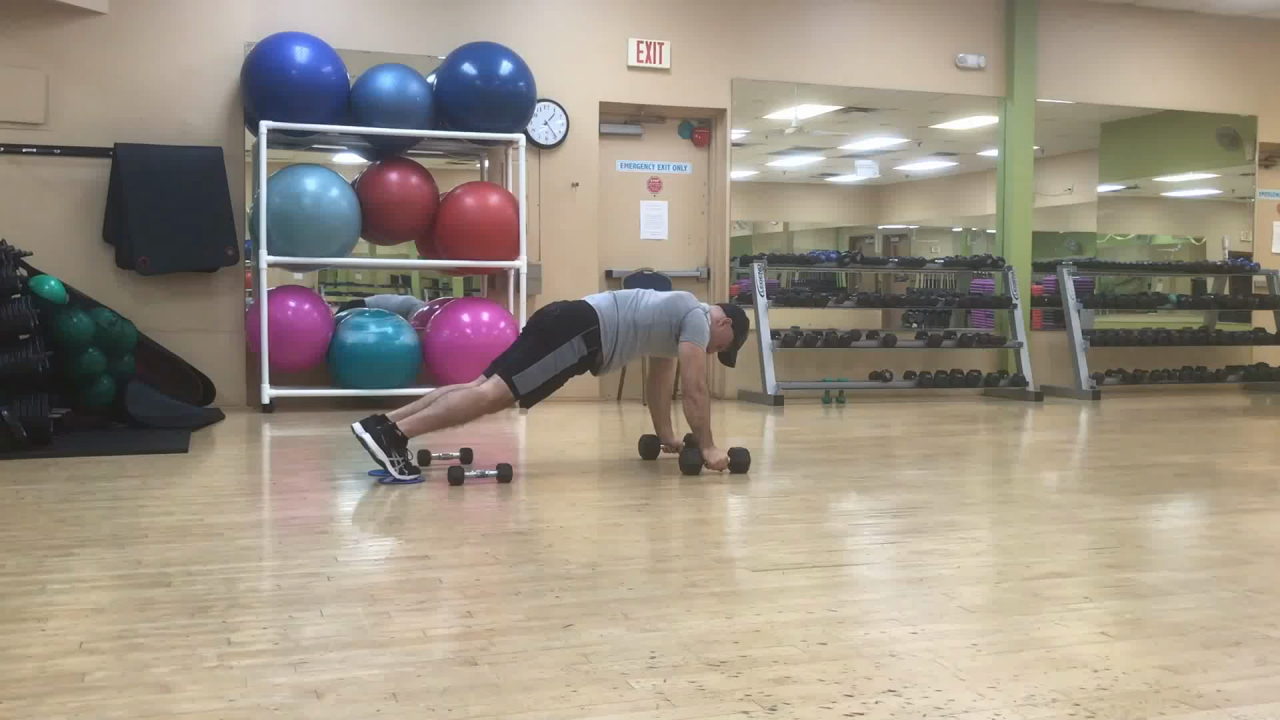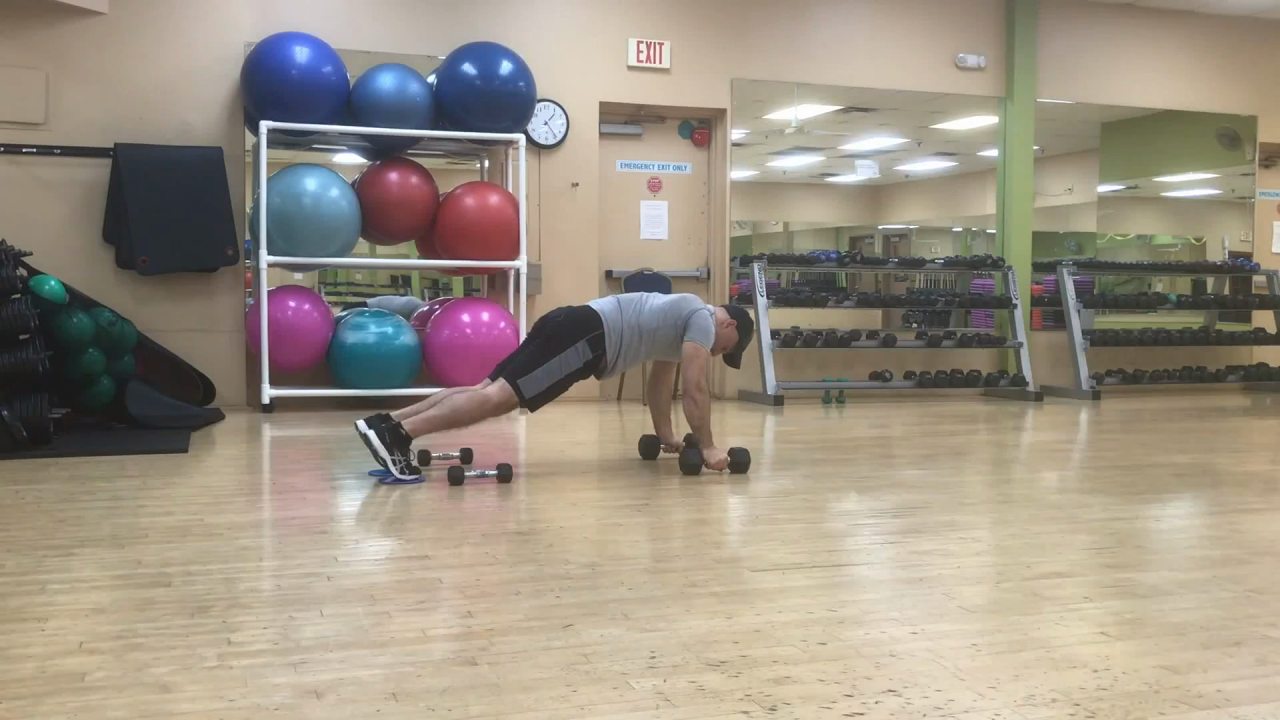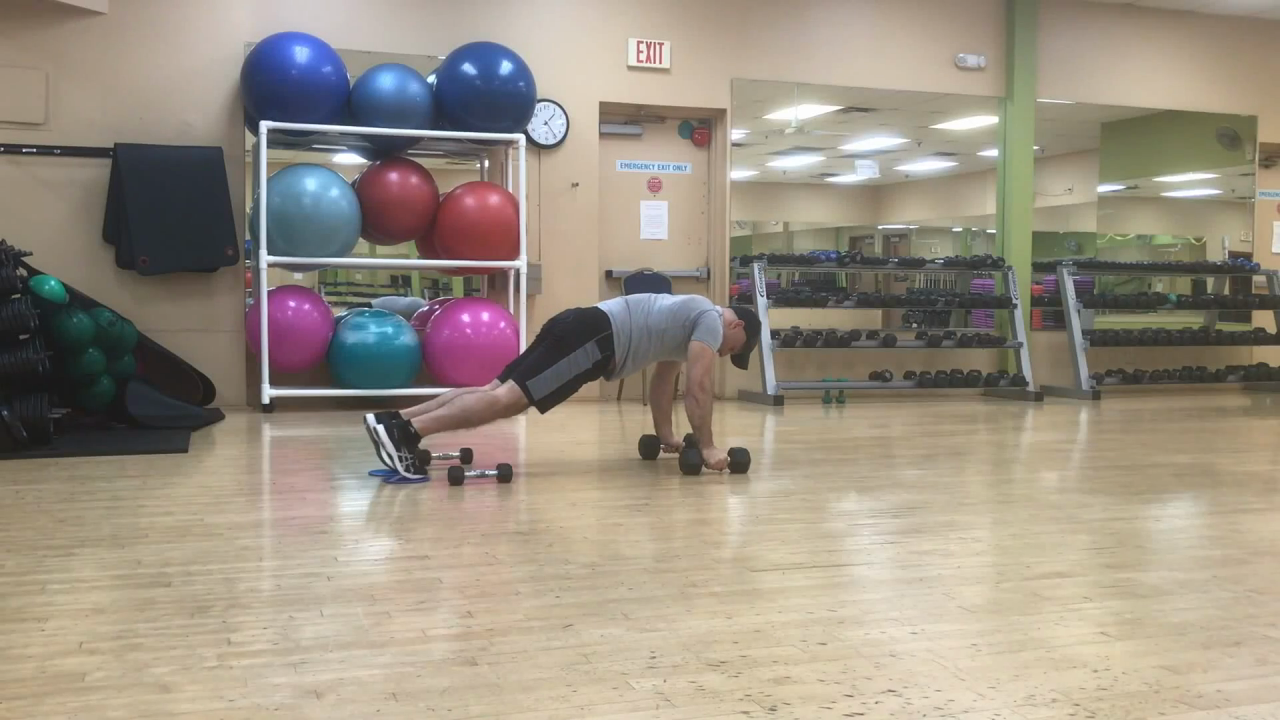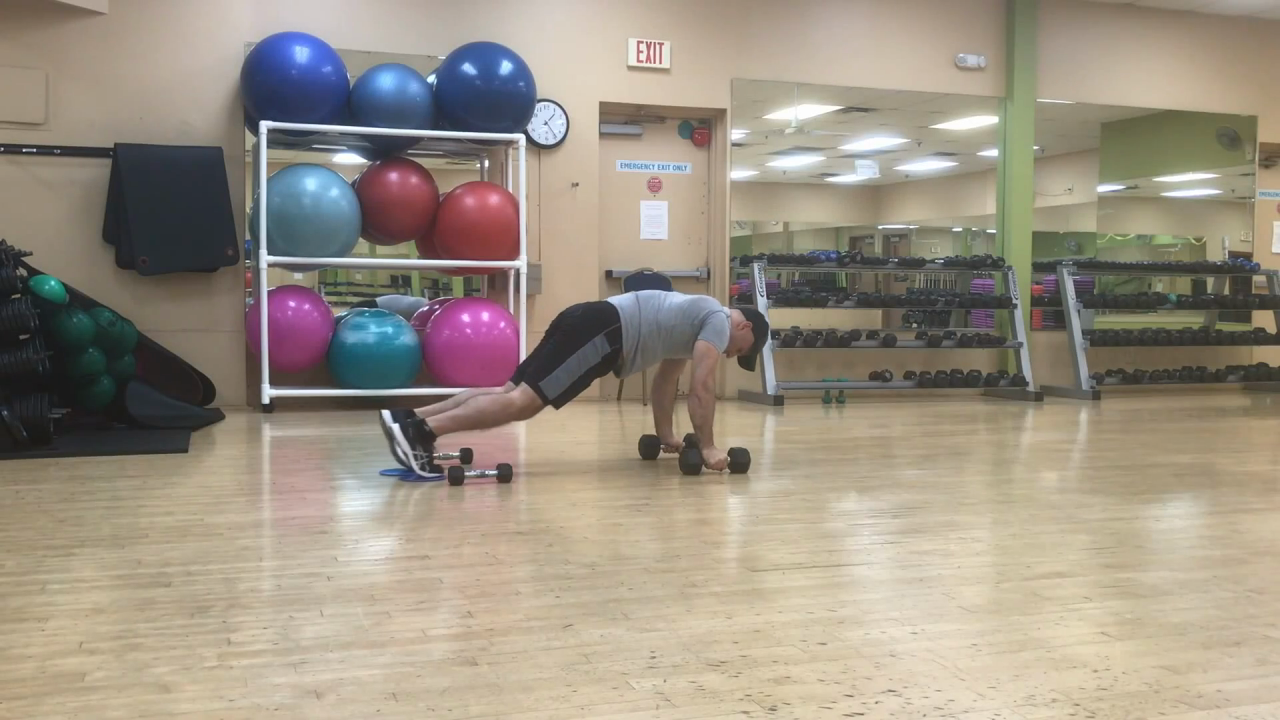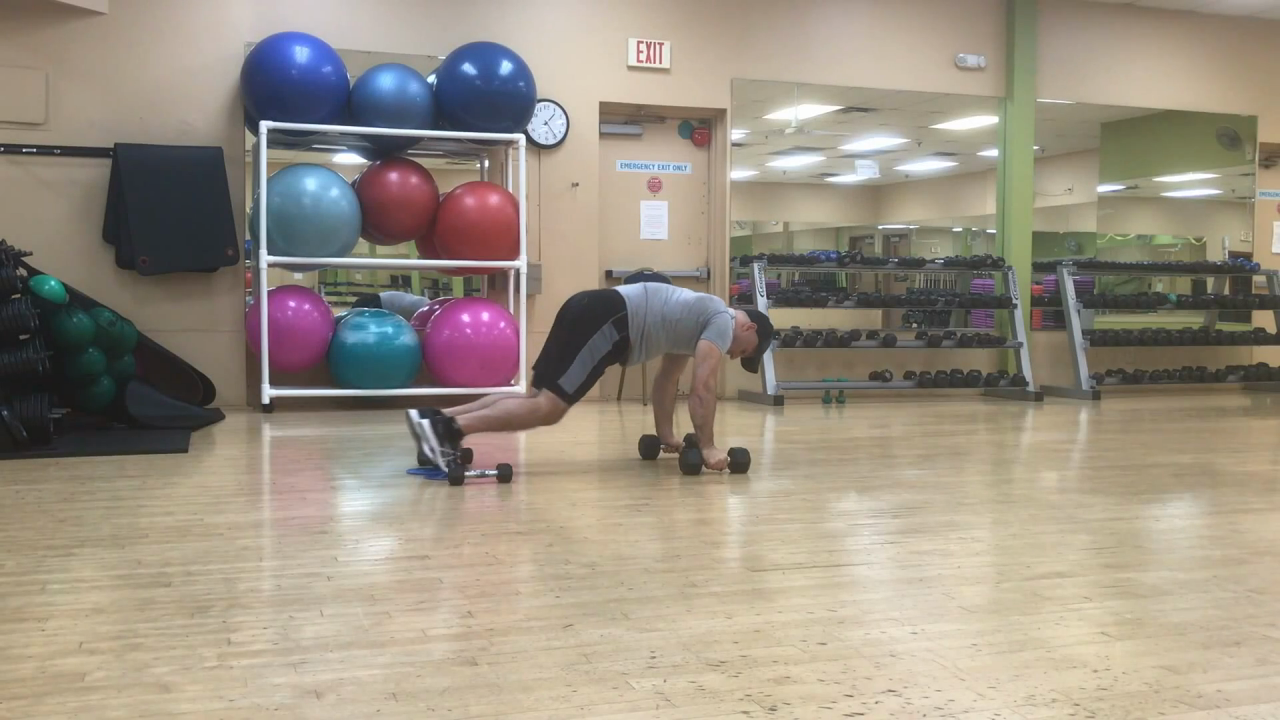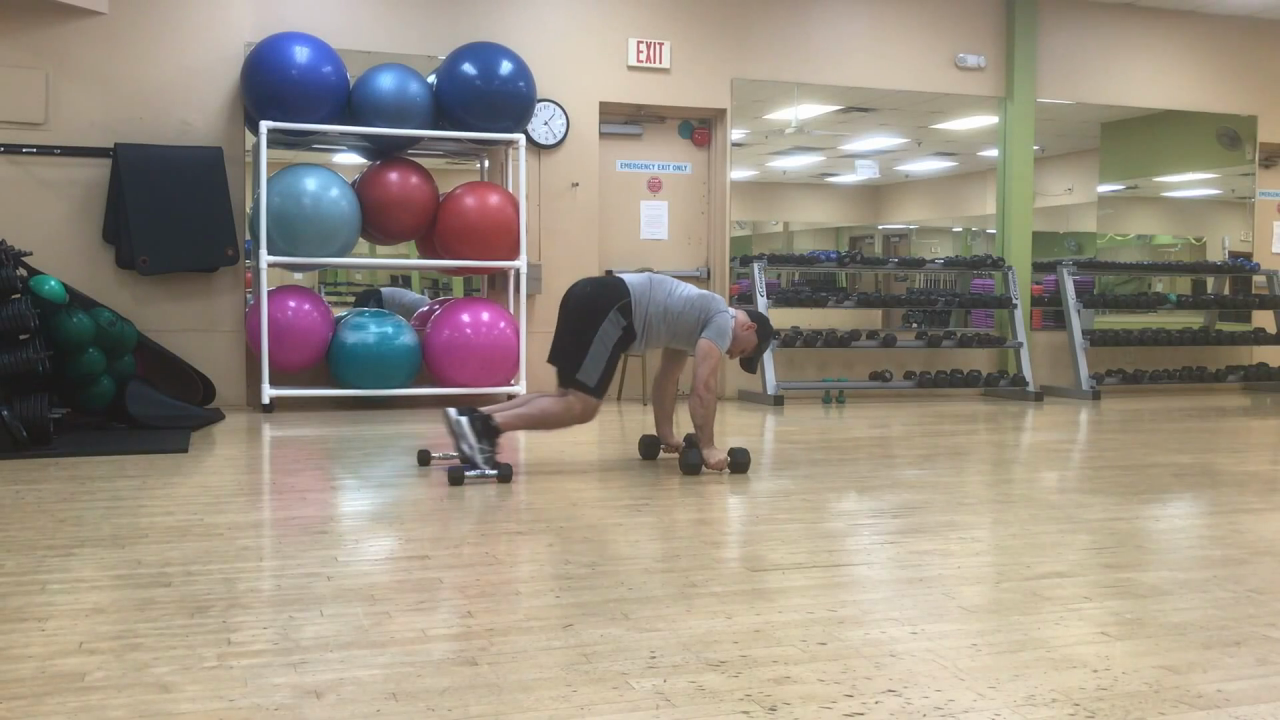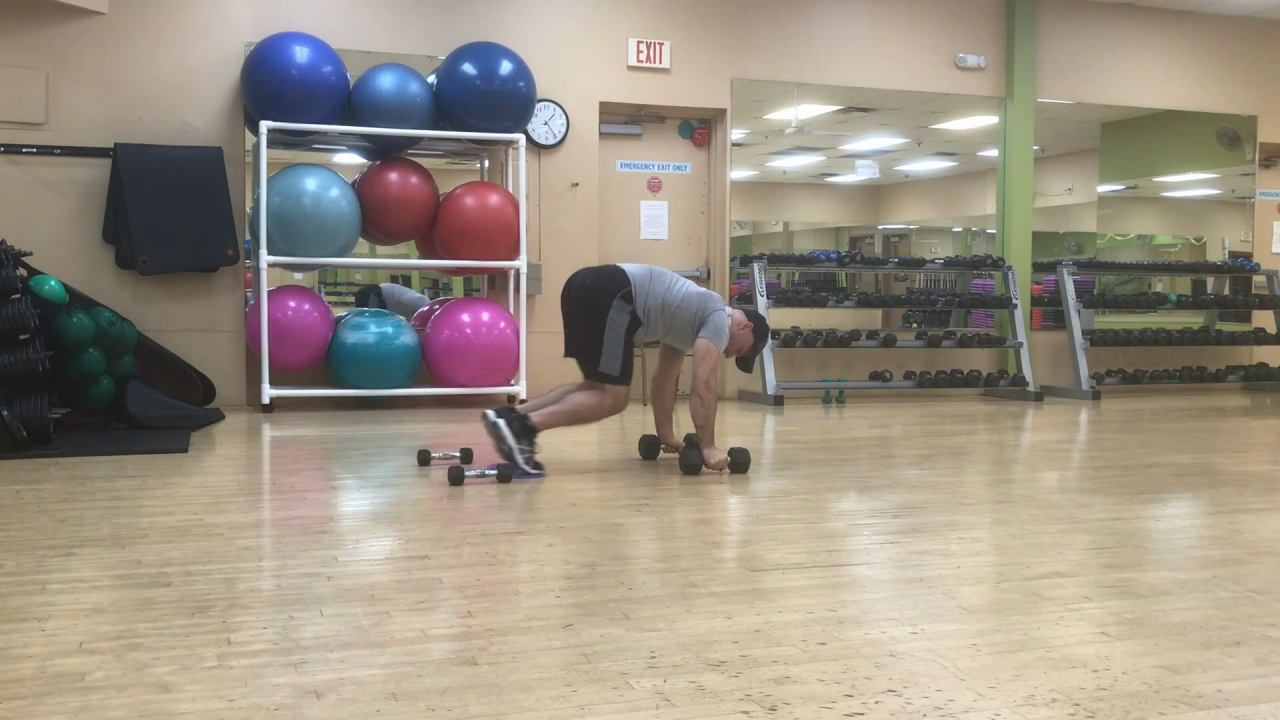
dt=0.1s
person 1, frame 1
left shoulder: (679, 317)
right shoulder: (698, 319)
left elbow: (658, 379)
right elbow: (694, 388)
left wrist: (666, 435)
right wrist: (706, 446)
left hip: (572, 326)
right hip: (580, 331)
left knee: (484, 386)
right knee: (493, 394)
left ankle: (382, 424)
right ankle: (394, 434)
person 1, frame 2
left shoulder: (681, 319)
right shoulder: (702, 320)
left elbow: (660, 380)
right elbow: (694, 388)
left wrist: (666, 436)
right wrist: (707, 446)
left hip: (579, 330)
right hip: (585, 336)
left knee: (488, 389)
right knee: (498, 397)
left ankle: (386, 424)
right ankle: (398, 433)
person 1, frame 3
left shoulder: (689, 324)
right shoulder: (711, 321)
left elbow: (662, 381)
right elbow: (698, 388)
left wrist: (666, 437)
right wrist: (707, 447)
left hip: (586, 333)
right hip: (593, 338)
left knee: (495, 390)
right knee: (507, 398)
left ankle: (394, 421)
right ankle: (406, 431)
person 1, frame 4
left shoulder: (695, 324)
right shoulder: (718, 322)
left elbow: (665, 380)
right elbow: (701, 388)
left wrist: (666, 436)
right wrist: (707, 447)
left hip: (597, 326)
right hip: (603, 331)
left knee: (509, 392)
right knee: (521, 402)
left ankle: (410, 419)
right ankle: (421, 430)
person 1, frame 5
left shoulder: (692, 326)
right shoulder: (722, 322)
left elbow: (666, 381)
right elbow: (703, 388)
left wrist: (665, 437)
right wrist: (708, 449)
left hip: (588, 312)
right hip: (607, 319)
left knee: (542, 399)
right knee: (547, 407)
left ankle: (437, 419)
right ankle: (448, 428)
person 1, frame 6
left shoulder: (699, 321)
right shoulder: (722, 321)
left elbow: (665, 379)
right elbow: (703, 386)
left wrist: (665, 436)
right wrist: (708, 447)
left hip: (592, 299)
right hip: (609, 306)
left knee: (571, 396)
right knee: (580, 407)
left ankle: (475, 418)
right ankle: (485, 424)
person 1, frame 7
left shoulder: (692, 320)
right shoulder: (718, 321)
left elbow: (665, 377)
right elbow: (703, 386)
left wrist: (666, 437)
right wrist: (708, 448)
left hip: (586, 287)
right hip: (607, 294)
left knee: (599, 388)
right knee: (612, 397)
left ankle: (512, 416)
right ankle: (525, 425)
